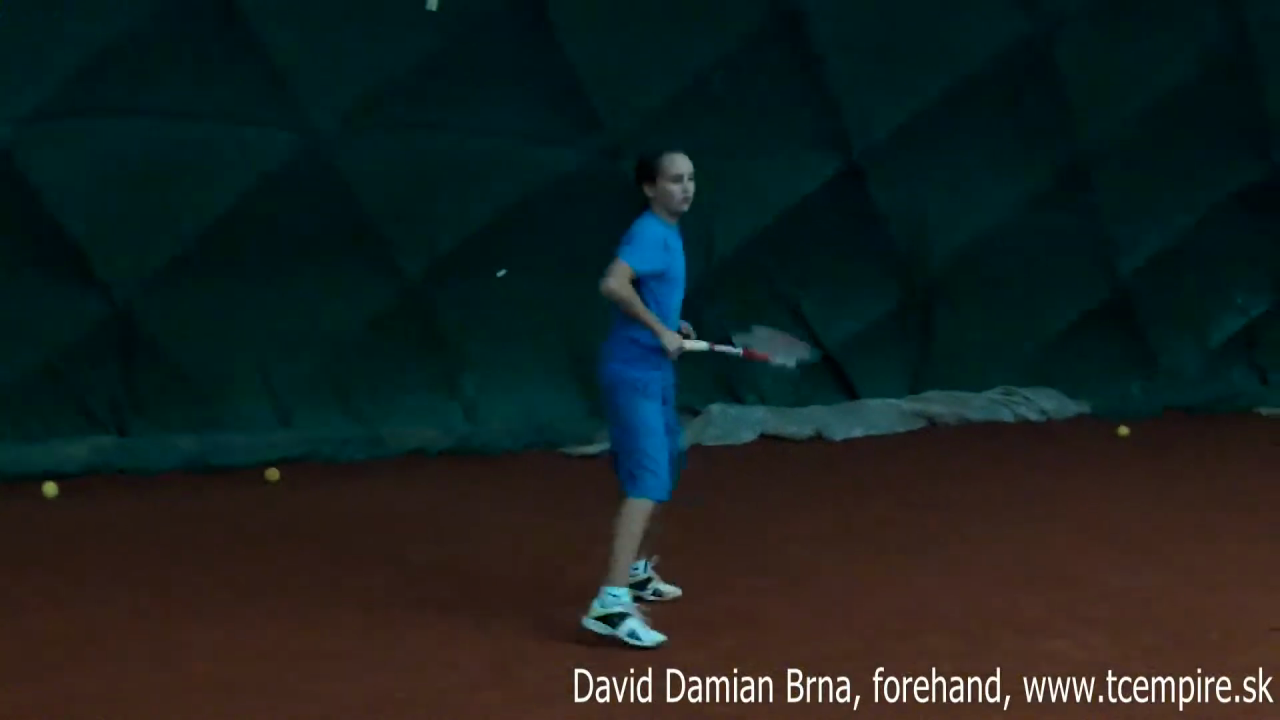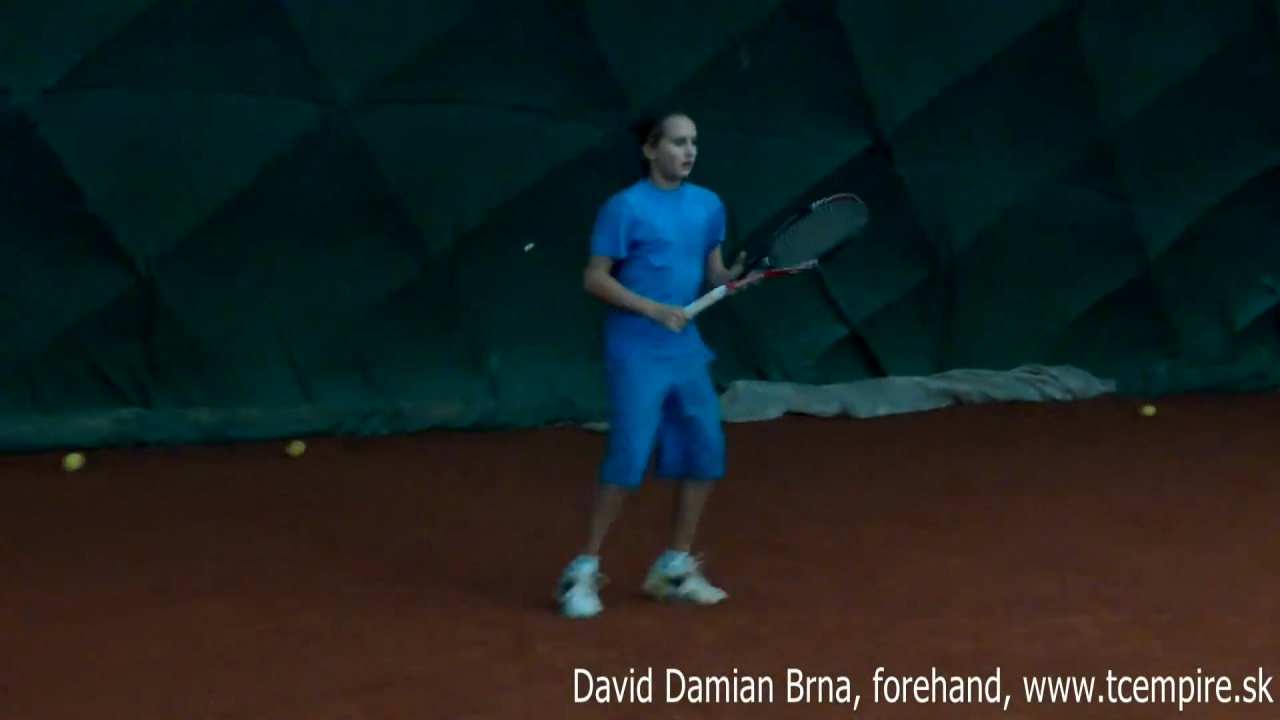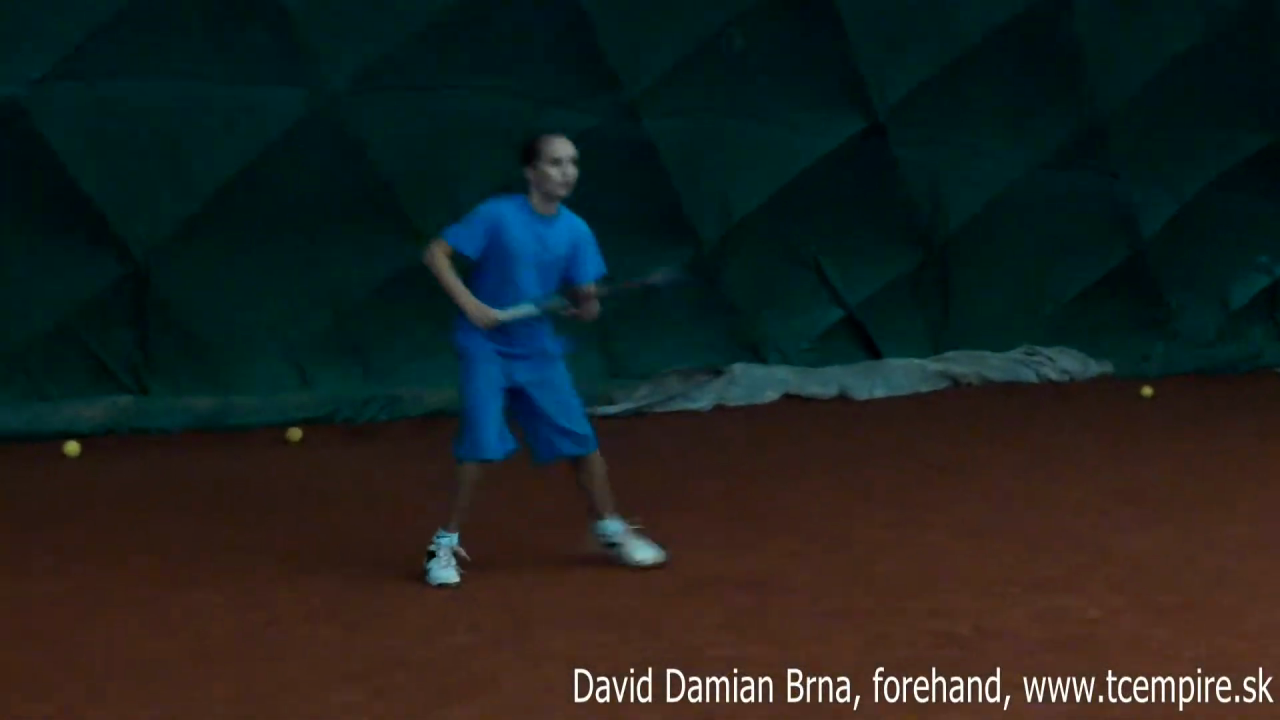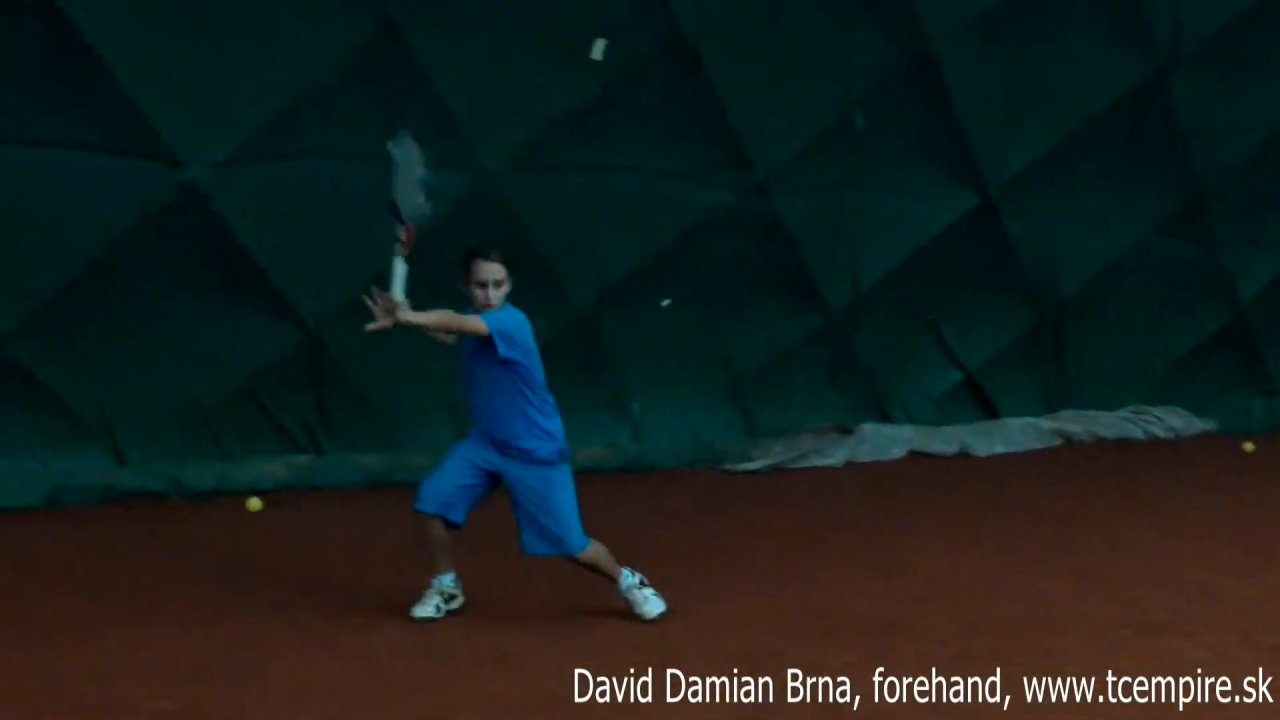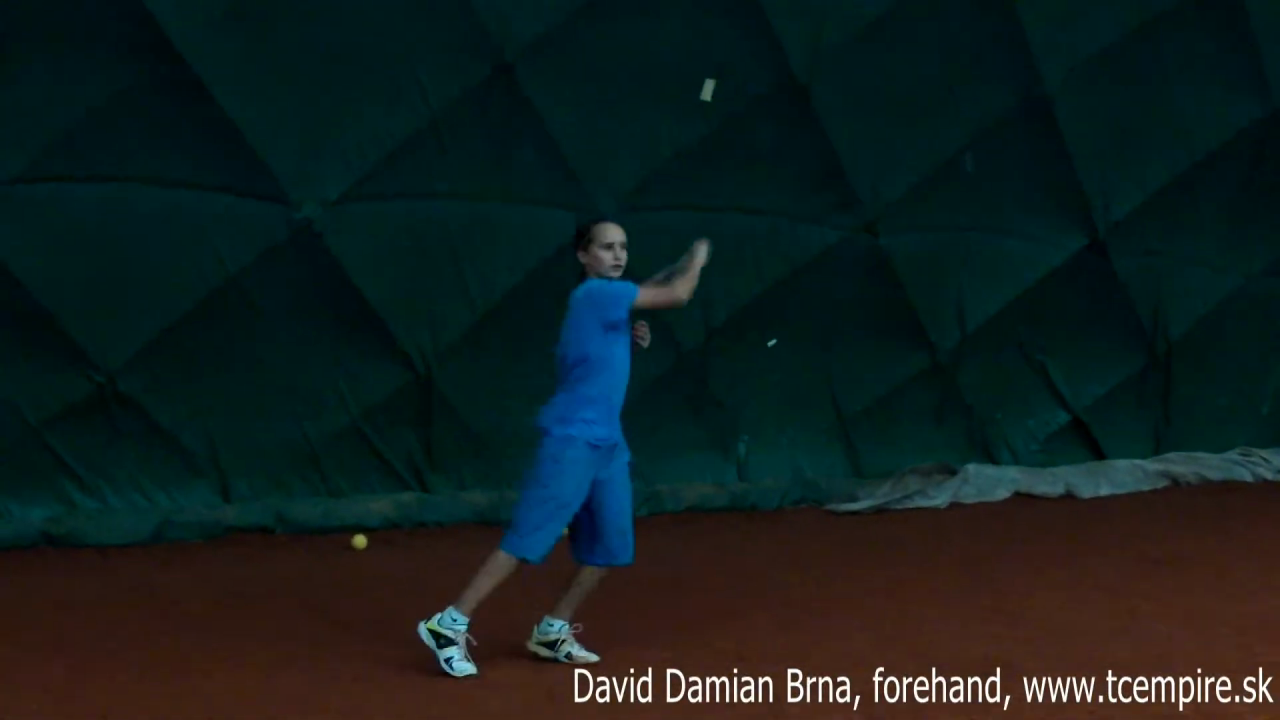
dt=0.7s
person 1, frame 1
left shoulder: (666, 233)
right shoulder: (650, 232)
right elbow: (613, 286)
left wrist: (674, 327)
right wrist: (661, 330)
left hip: (652, 373)
right hip: (633, 373)
left knee: (663, 470)
right knee: (647, 482)
left ankle: (635, 569)
right ankle: (611, 604)
person 1, frame 2
left shoulder: (708, 204)
right shoulder: (625, 207)
left elbow: (712, 268)
right elbow: (595, 279)
left wrist: (729, 278)
right wrist: (652, 309)
left hip: (685, 351)
right hip: (636, 351)
left knee: (705, 458)
right knee: (627, 459)
left ankle: (674, 567)
right ankle: (582, 572)
person 1, frame 3
left shoulder: (577, 231)
right shoulder: (497, 214)
left elbow: (587, 297)
right elbow: (435, 253)
left wrist: (586, 307)
right wrist: (469, 303)
left hip: (539, 348)
right hip: (484, 345)
left knee: (580, 439)
right knee: (482, 442)
left ankle: (611, 529)
right ankle: (445, 542)
person 1, frame 4
left shoulder: (511, 321)
right shoulder: (472, 323)
left elbow: (456, 322)
right elbow: (451, 333)
left wrist: (406, 318)
right wrist: (401, 314)
left hip: (537, 449)
right hip: (487, 441)
left knee: (571, 544)
right knee: (431, 500)
left ankle: (628, 581)
right ankle: (445, 586)
person 1, frame 5
left shoulder: (599, 300)
right shoulder: (599, 293)
right elbow: (678, 294)
left wrist: (634, 336)
right wrist: (697, 257)
left hip: (606, 443)
right hip: (569, 439)
left knee: (610, 547)
right knee: (526, 538)
left ankle: (552, 630)
right ankle: (449, 624)
